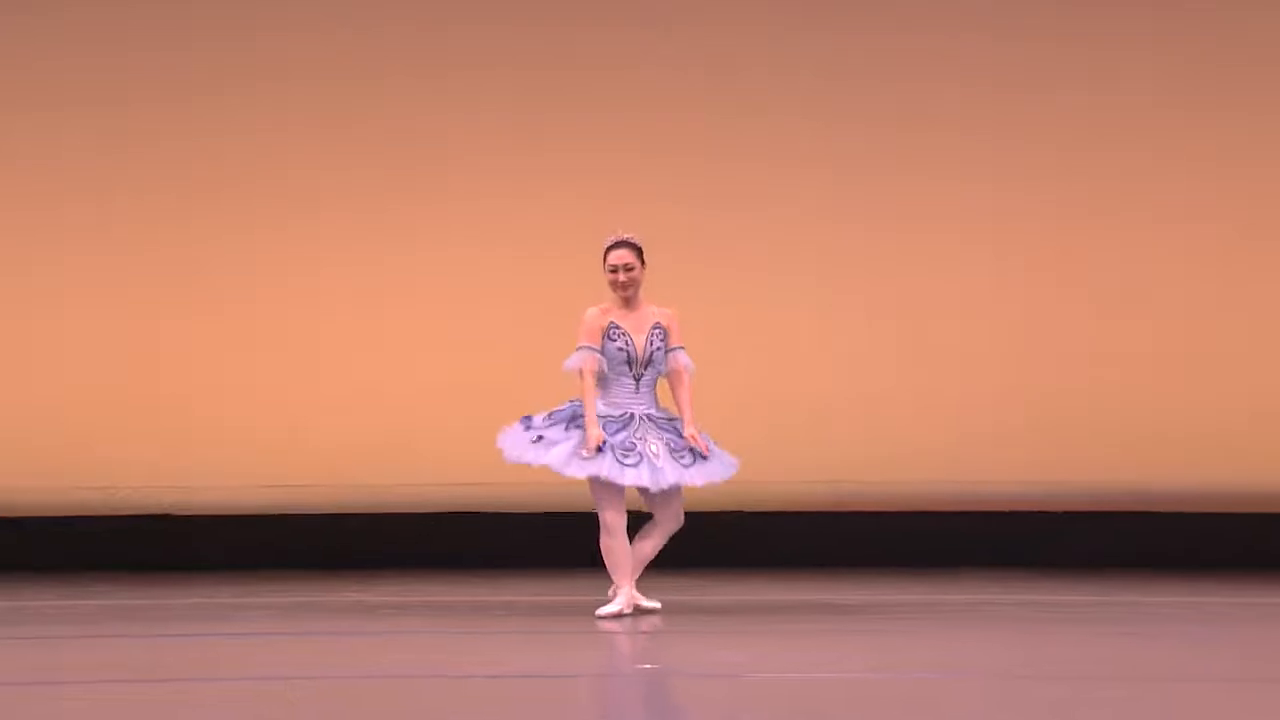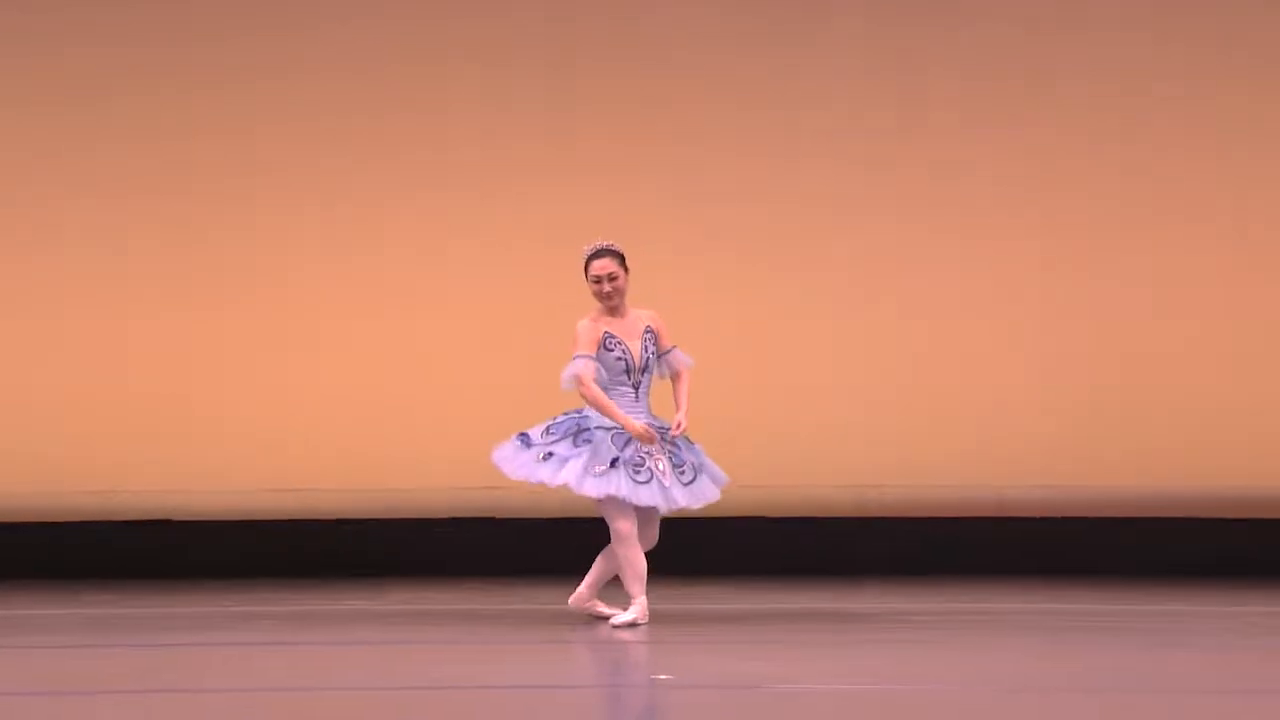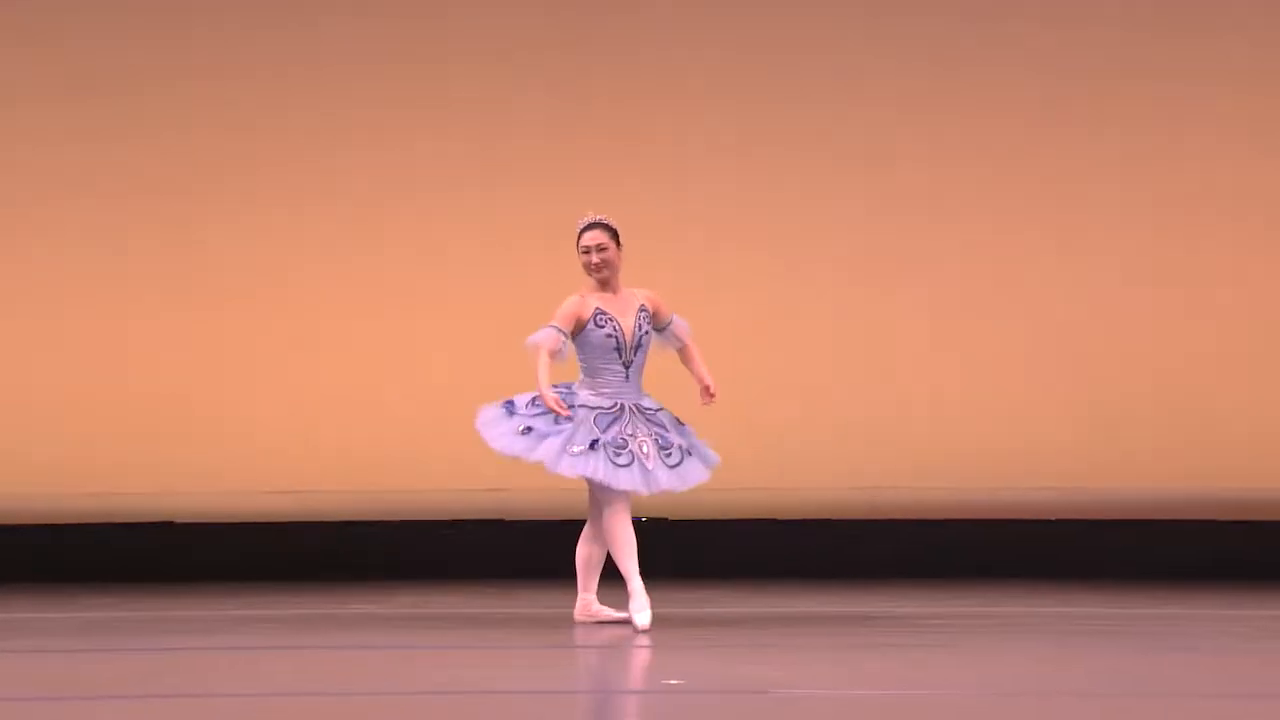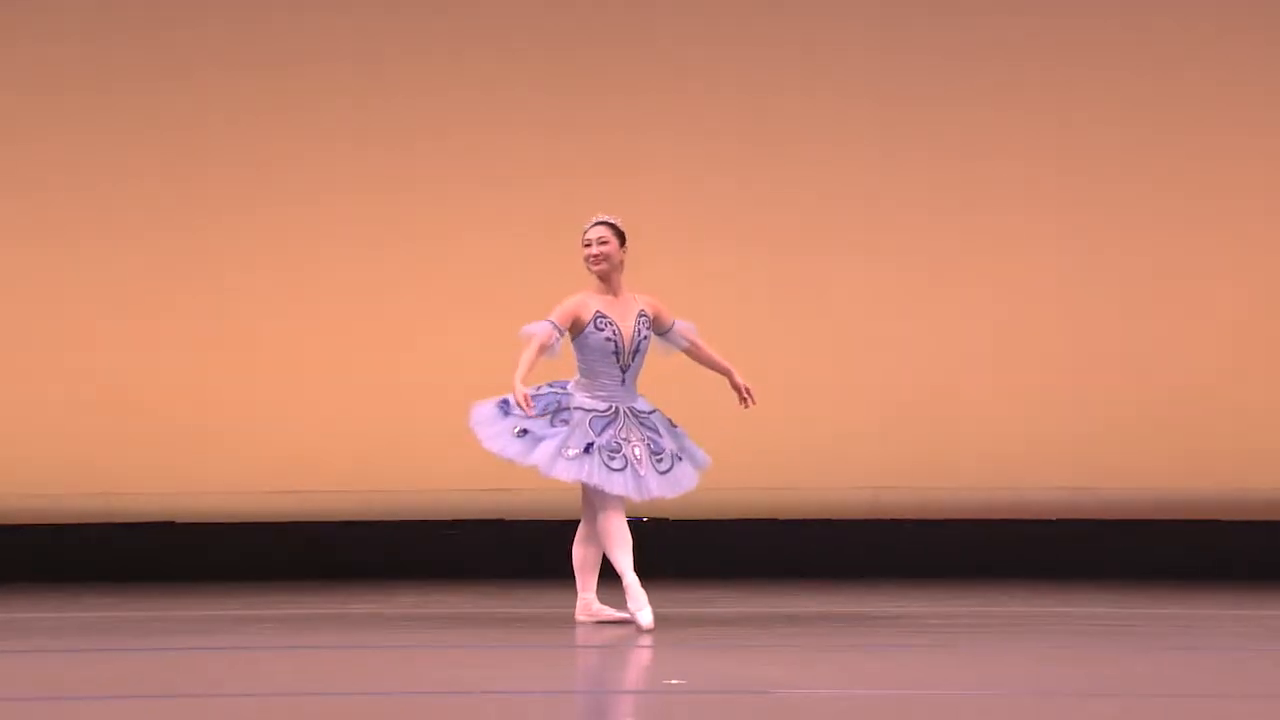
dt=0.4s
person 1, frame 1
left shoulder: (666, 318)
right shoulder: (595, 317)
left elbow: (679, 374)
right elbow: (586, 376)
left wrist: (689, 424)
right wrist: (591, 425)
left hip: (653, 426)
right hip: (607, 425)
left knee: (670, 516)
right knee: (612, 518)
left ankle: (626, 583)
right ankle: (623, 591)
person 1, frame 2
left shoulder: (651, 321)
right shoulder: (589, 328)
left elbow: (679, 371)
right elbow: (584, 384)
left wrist: (682, 413)
right wrist: (625, 422)
left hip: (646, 437)
right hip: (602, 436)
left knee: (646, 535)
right knee: (625, 528)
left ankle: (584, 596)
right ankle: (638, 602)
person 1, frame 3
left shoulder: (647, 300)
right shoulder: (578, 305)
left elbow: (680, 339)
right elbow: (546, 348)
left wrist: (703, 377)
right wrist: (544, 388)
left hip: (636, 415)
right hip: (591, 415)
left knee: (603, 511)
right knee: (614, 504)
left ankle: (587, 602)
right ankle: (637, 591)
person 1, frame 4
left shoulder: (647, 307)
right shoulder: (578, 306)
left elbow: (688, 342)
right elbow: (538, 341)
left wrist: (731, 374)
right wrist: (518, 382)
left hip: (628, 416)
right hip: (586, 415)
left knee: (596, 509)
right knee: (607, 505)
left ankle: (587, 601)
right ankle: (632, 585)
